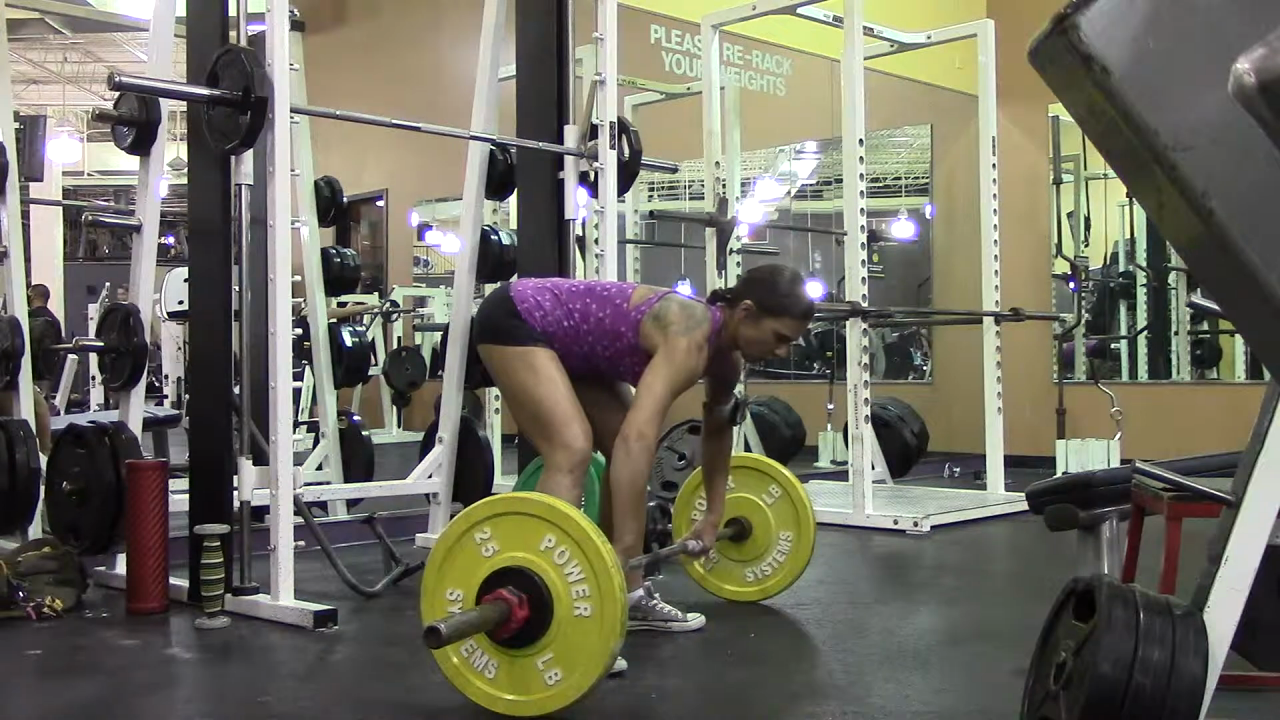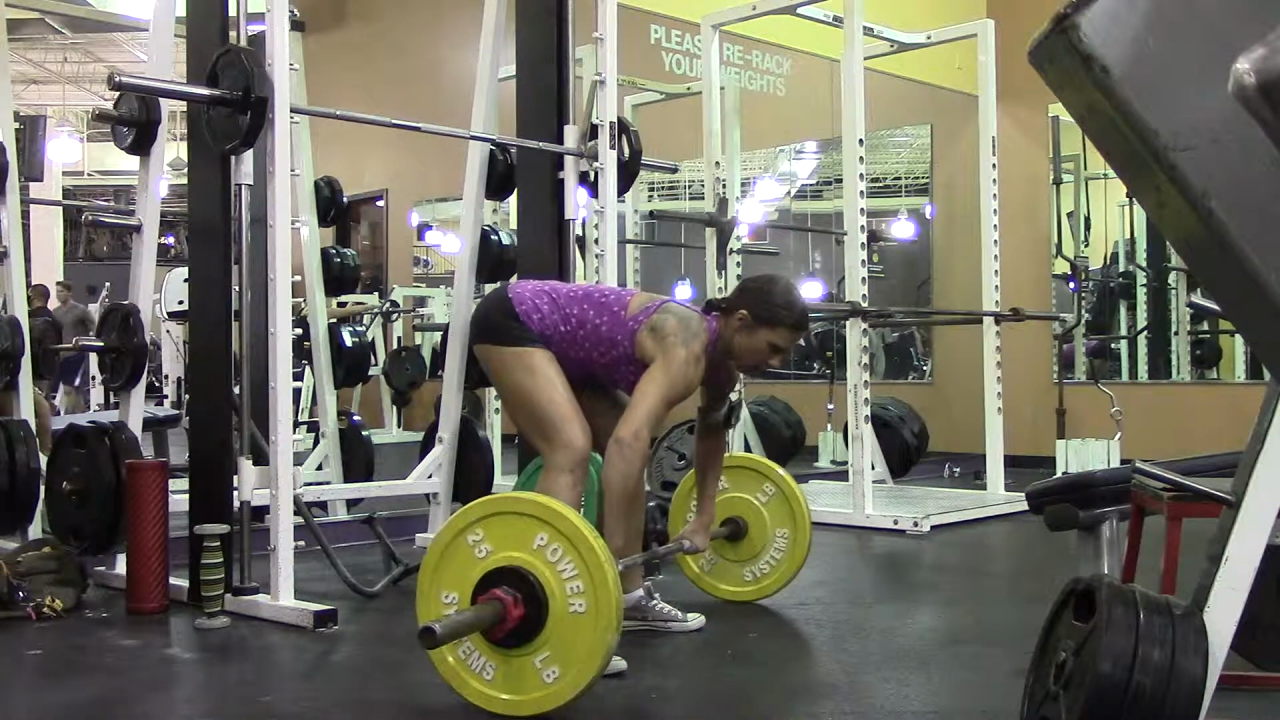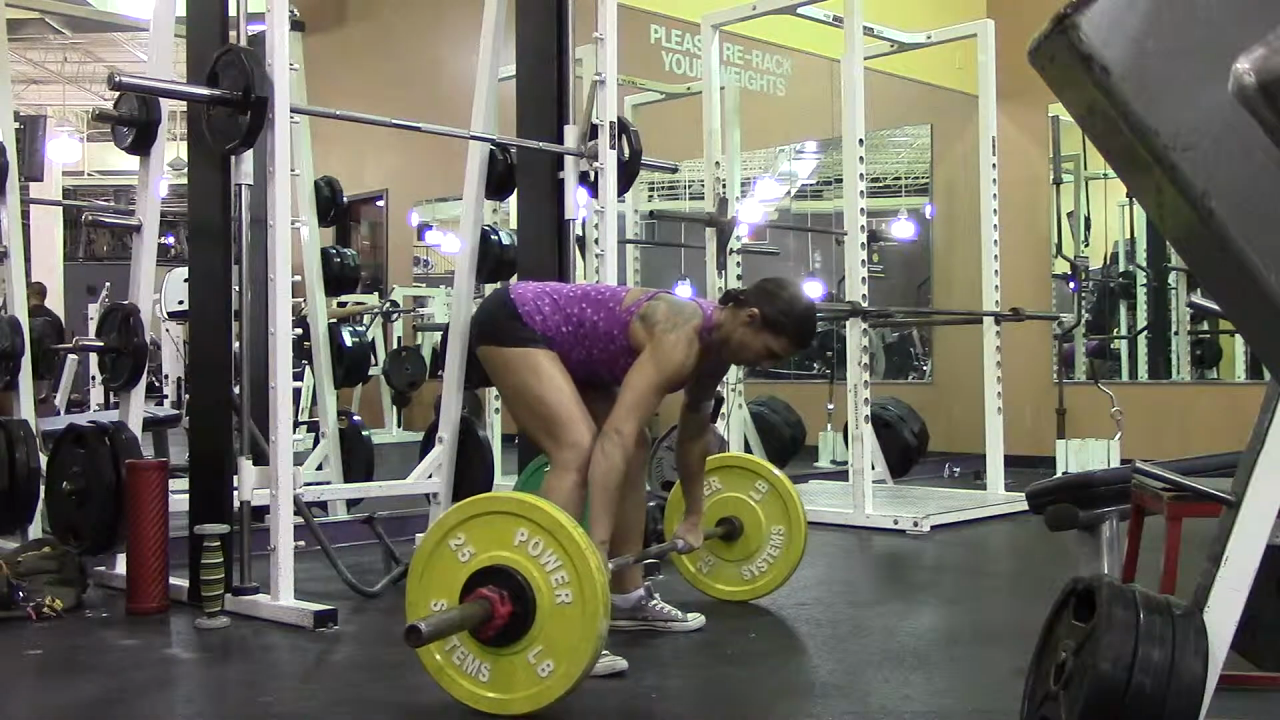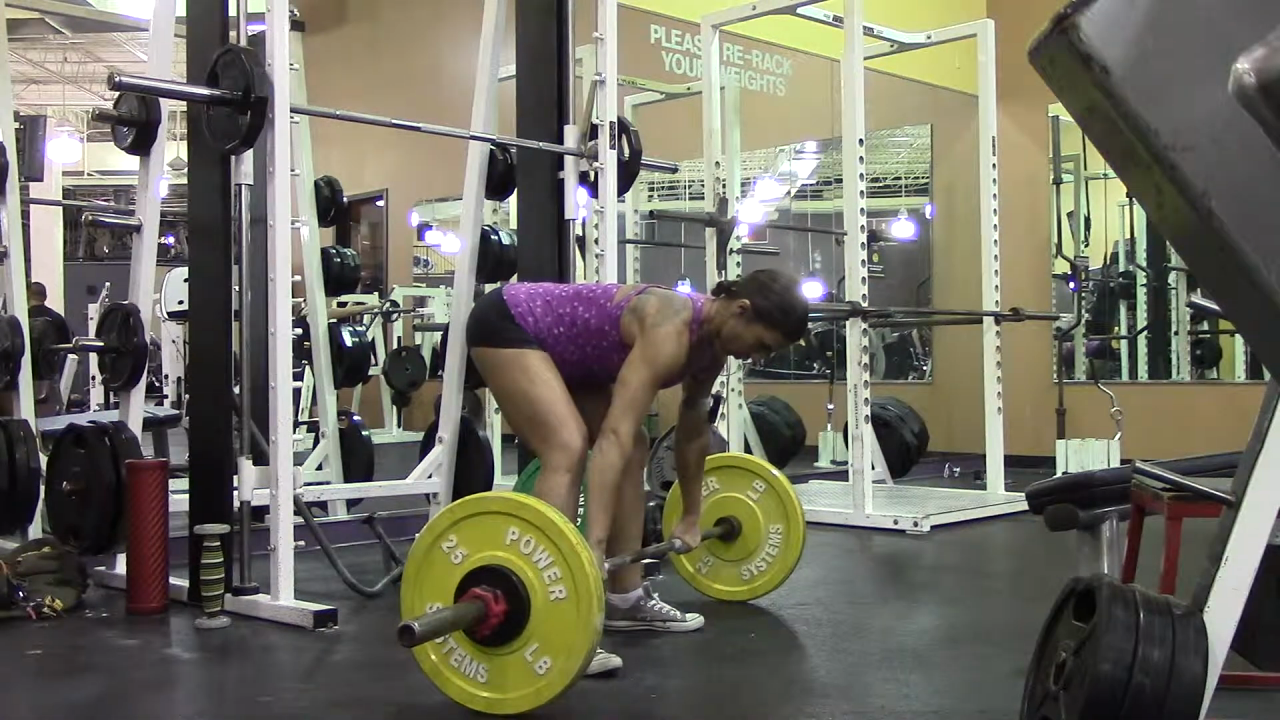
dt=0.7s
person 1, frame 1
left shoulder: (726, 354)
right shoulder: (690, 336)
left elbow: (717, 429)
right elbow: (638, 438)
left wrist: (713, 516)
right wrist: (620, 550)
left hip: (564, 340)
right hip: (516, 320)
left knee: (626, 450)
right knee: (572, 450)
left ankle: (630, 598)
person 1, frame 2
left shoulder: (723, 360)
right shoulder: (688, 348)
left elbow: (712, 431)
right elbow: (629, 442)
left wrist: (704, 518)
right wrist: (610, 551)
left hip: (560, 341)
right hip: (512, 321)
left knee: (628, 451)
right knee: (572, 452)
left ankle: (629, 599)
person 1, frame 3
left shoulder: (716, 345)
right shoulder: (681, 335)
left elbow: (694, 432)
right elbow: (616, 436)
left wrist: (693, 518)
right wrist: (597, 546)
left hip: (564, 343)
right hip: (513, 323)
left knee: (636, 449)
right knee: (578, 449)
left ankle: (626, 599)
person 1, frame 4
left shoulder: (711, 343)
right shoulder: (670, 330)
left elbow: (693, 432)
right elbow: (615, 437)
left wrist: (691, 517)
right wrist: (595, 545)
left hip: (560, 346)
right hip: (509, 325)
left knee: (634, 450)
right knee: (570, 449)
left ankle: (626, 599)
